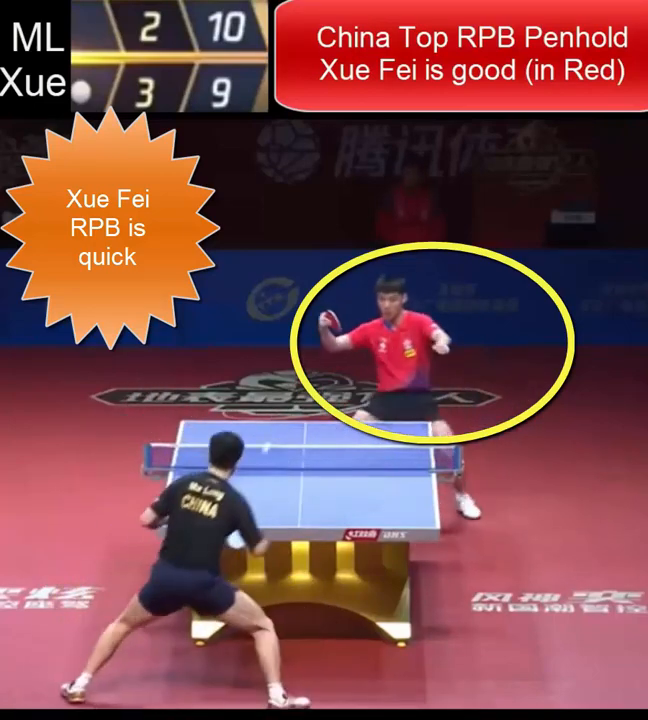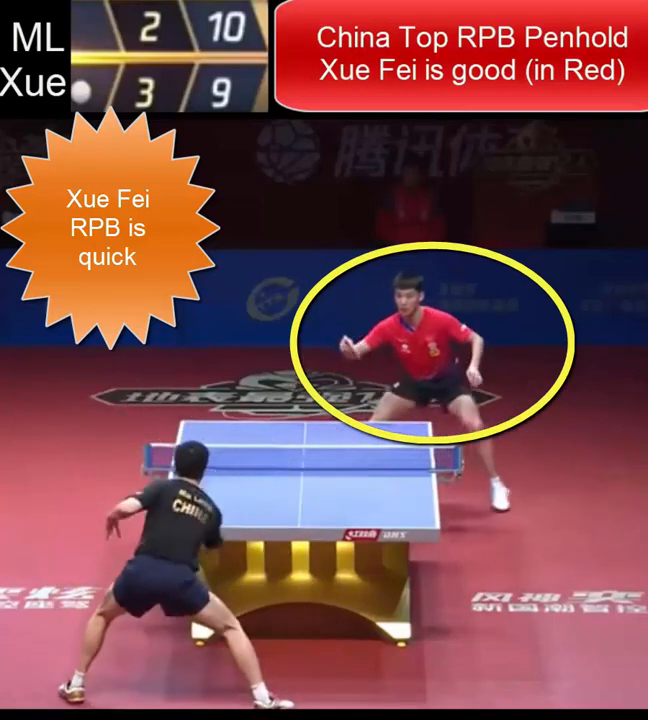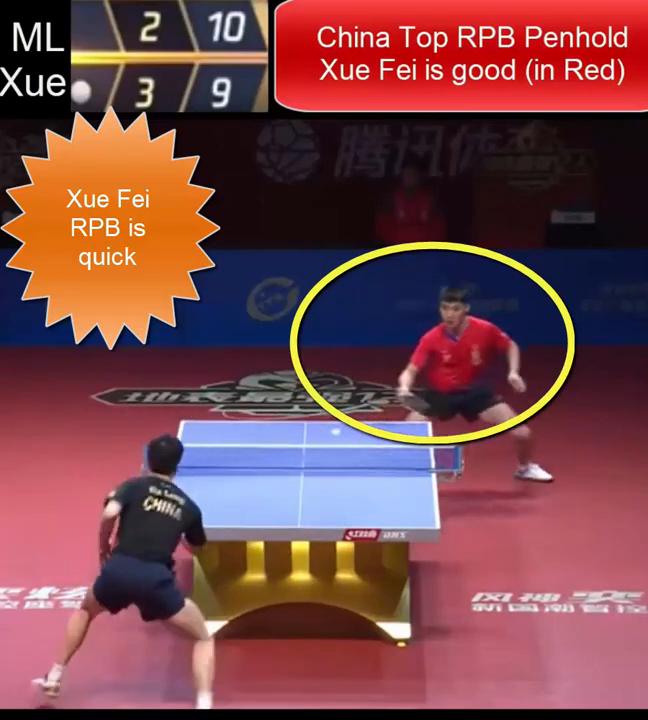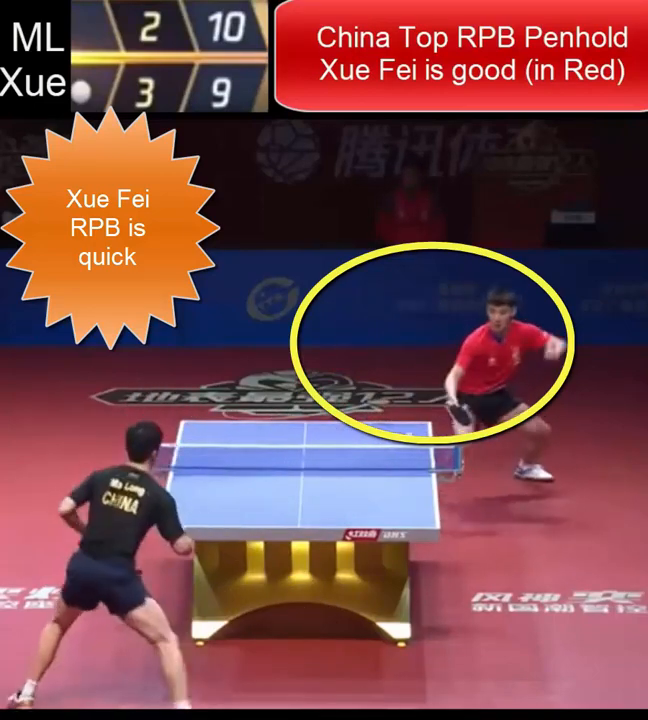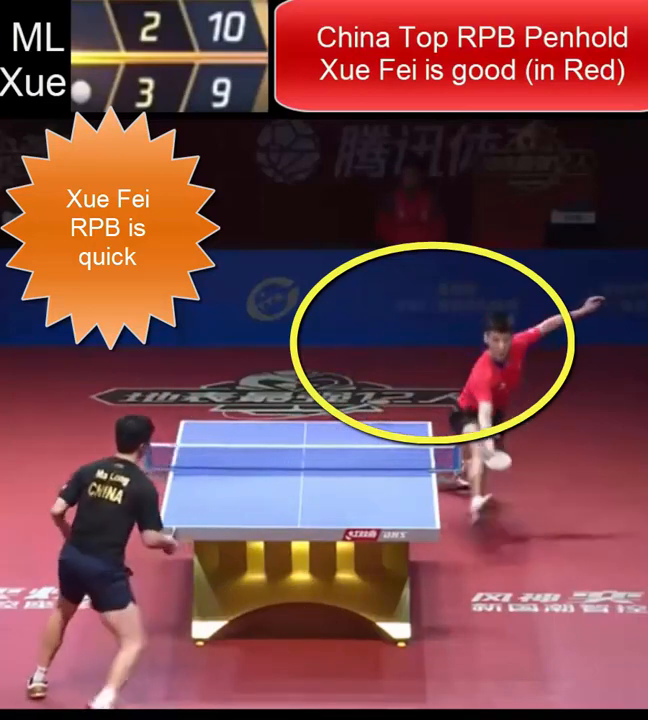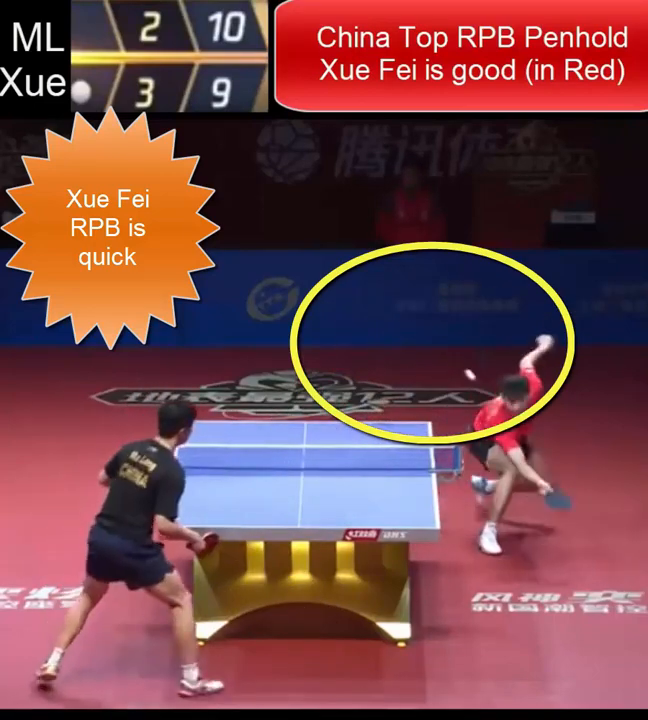
dt=0.3s
person 1, frame 1
left shoulder: (181, 485)
right shoulder: (236, 502)
left elbow: (146, 521)
right elbow: (259, 549)
right wrist: (259, 536)
left hip: (166, 575)
right hip: (203, 582)
left knee: (124, 624)
right knee: (263, 627)
left ankle: (81, 685)
right ankle: (278, 697)
person 1, frame 2
left shoulder: (163, 487)
right shoulder: (211, 509)
left elbow: (128, 507)
right elbow: (212, 545)
left wrist: (112, 516)
left hip: (141, 572)
right hip: (180, 580)
left knee: (101, 615)
right knee: (232, 628)
left ankle: (76, 685)
right ankle: (263, 698)
person 1, frame 3
left shoulder: (132, 487)
right shoulder: (189, 506)
left elbow: (110, 514)
right elbow: (197, 548)
left wrist: (103, 546)
left hip: (118, 571)
right hip: (157, 581)
left knee: (86, 611)
right knee: (203, 639)
left ankle: (53, 679)
right ankle: (204, 705)
person 1, frame 4
left shoulder: (100, 477)
right shoulder: (159, 496)
left elbow: (64, 510)
right elbow: (182, 547)
right wrist: (190, 543)
left hip: (81, 567)
right hip: (118, 577)
left knee: (57, 623)
right knee: (167, 641)
left ankle: (26, 695)
right ankle: (183, 708)
person 1, frame 5
left shoulder: (88, 471)
right shoulder: (144, 487)
left elbow: (56, 511)
right elbow: (150, 539)
right wrist: (170, 542)
left hip: (71, 559)
right hip: (106, 570)
left knee: (62, 612)
right knee: (132, 643)
left ankle: (38, 680)
right ankle: (102, 704)
person 1, frame 6
left shoulder: (130, 449)
right shoulder: (172, 472)
left elbow: (103, 478)
right elbow: (163, 526)
right wrist: (193, 538)
left hip: (99, 538)
right hip: (132, 550)
left knee: (88, 599)
right knee: (182, 602)
left ankle: (51, 664)
right ankle: (190, 679)
person 2, frame 1
left shoulder: (419, 321)
right shoulder: (370, 330)
left elbow: (441, 337)
right elbow: (333, 346)
left wrist: (442, 343)
right wrist: (324, 329)
left hip: (418, 398)
right hip: (385, 399)
left ankle: (462, 496)
person 2, frame 2
left shoulder: (440, 320)
right shoulder: (387, 327)
left elbow: (476, 340)
right elbow: (358, 350)
left wrist: (473, 367)
right wrist: (348, 349)
left hip: (448, 380)
right hip: (413, 381)
left knee: (474, 426)
right knee: (375, 423)
left ankle: (496, 484)
person 2, frame 3
left shoulder: (484, 329)
right shoulder: (431, 339)
left elbow: (511, 346)
right elbow: (410, 371)
left wrist: (513, 372)
right wrist: (404, 388)
left hip: (475, 391)
right hip: (439, 394)
left knee: (522, 433)
left ankle: (525, 467)
person 2, frame 4
left shoulder: (523, 332)
right shoulder: (475, 341)
left elbow: (556, 343)
right elbow: (454, 376)
left wrist: (557, 348)
right wrist: (453, 399)
left hip: (499, 395)
right hip: (470, 398)
left knee: (541, 431)
left ankle: (527, 466)
person 2, frame 5
left shoulder: (518, 344)
right shoulder: (483, 373)
left elbow: (544, 326)
right elbow: (484, 413)
left wrist: (580, 312)
right wrist: (486, 441)
left hip: (495, 411)
right hip: (469, 415)
left knee: (496, 453)
right knee: (480, 450)
left ankle: (462, 474)
right ankle: (477, 501)
person 2, frame 6
left shoulder: (532, 386)
right shoulder: (500, 419)
left elbow: (527, 361)
right elbow: (519, 462)
left wrist: (542, 347)
right wrist: (539, 482)
left hip: (514, 435)
right hip: (486, 439)
left knee: (534, 483)
right knee: (514, 471)
left ankle: (486, 485)
right ankle: (489, 532)
